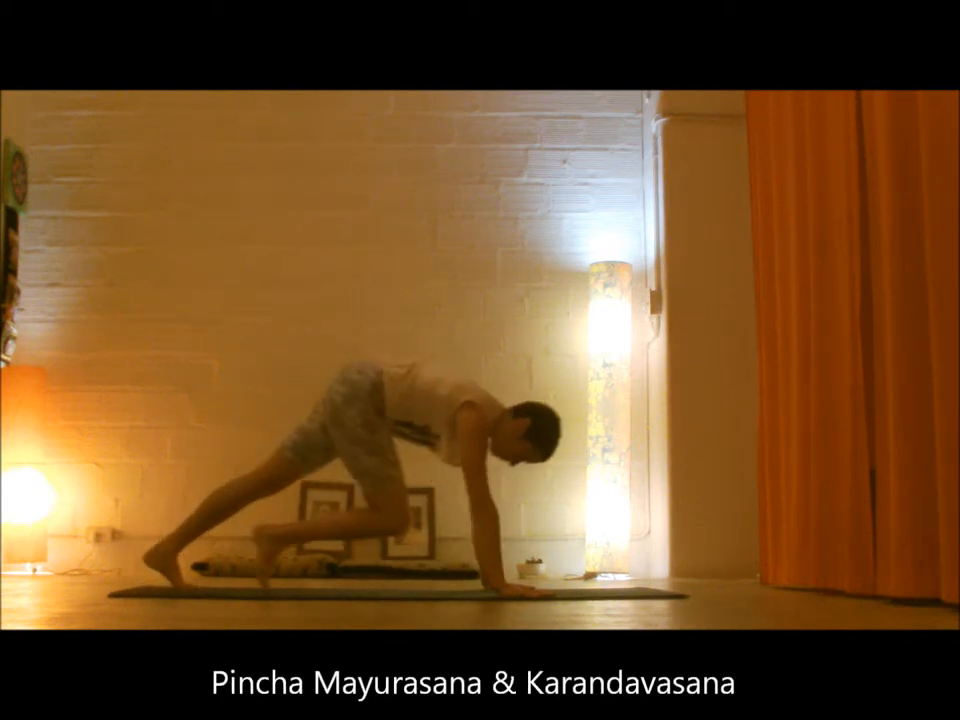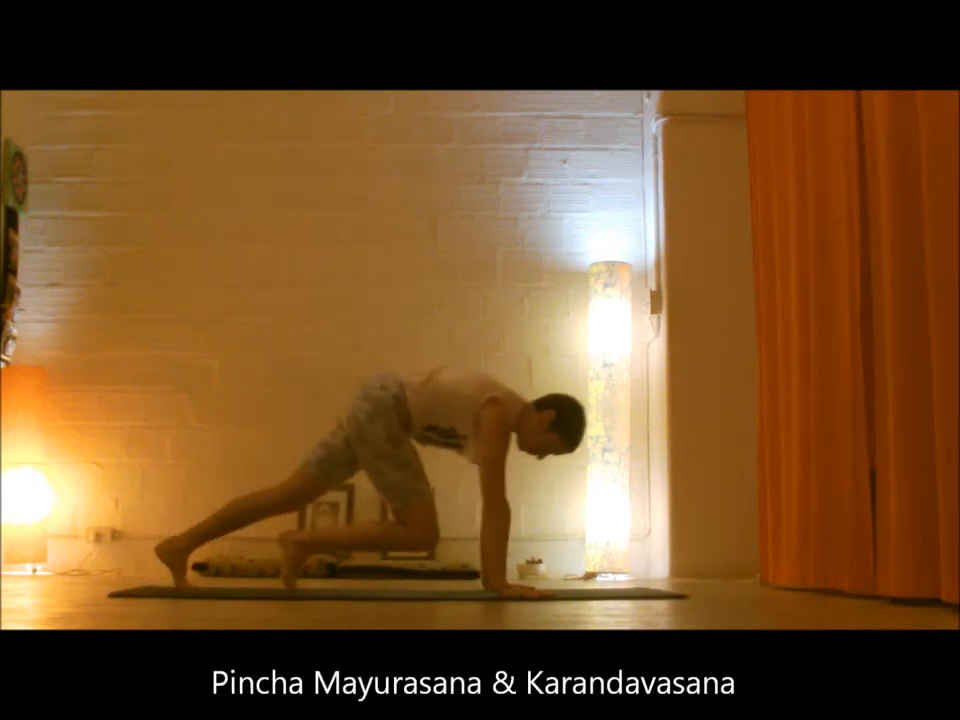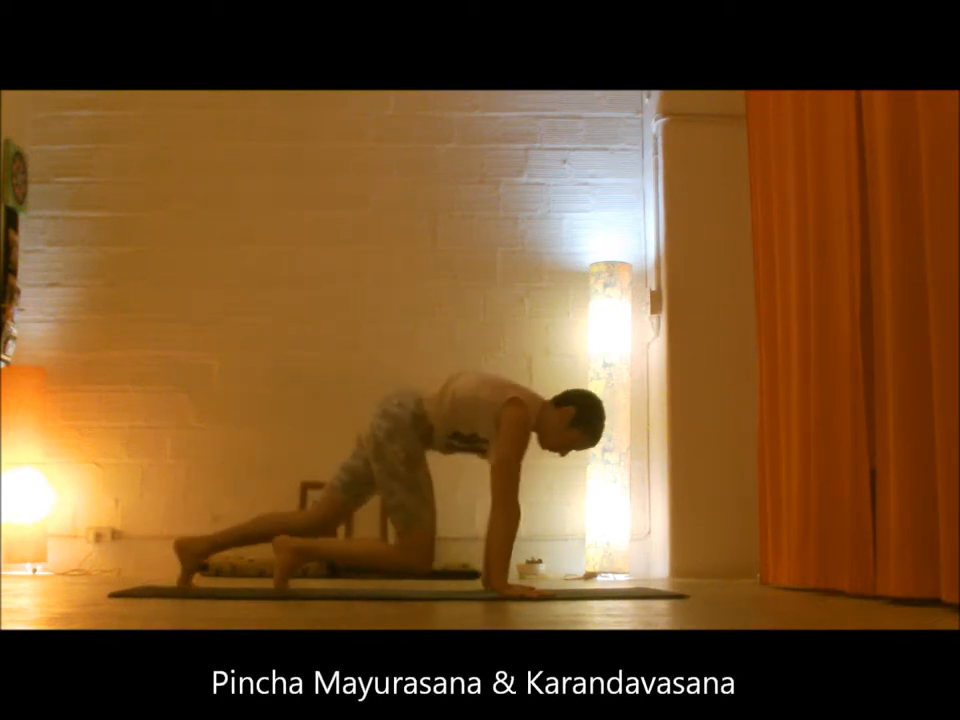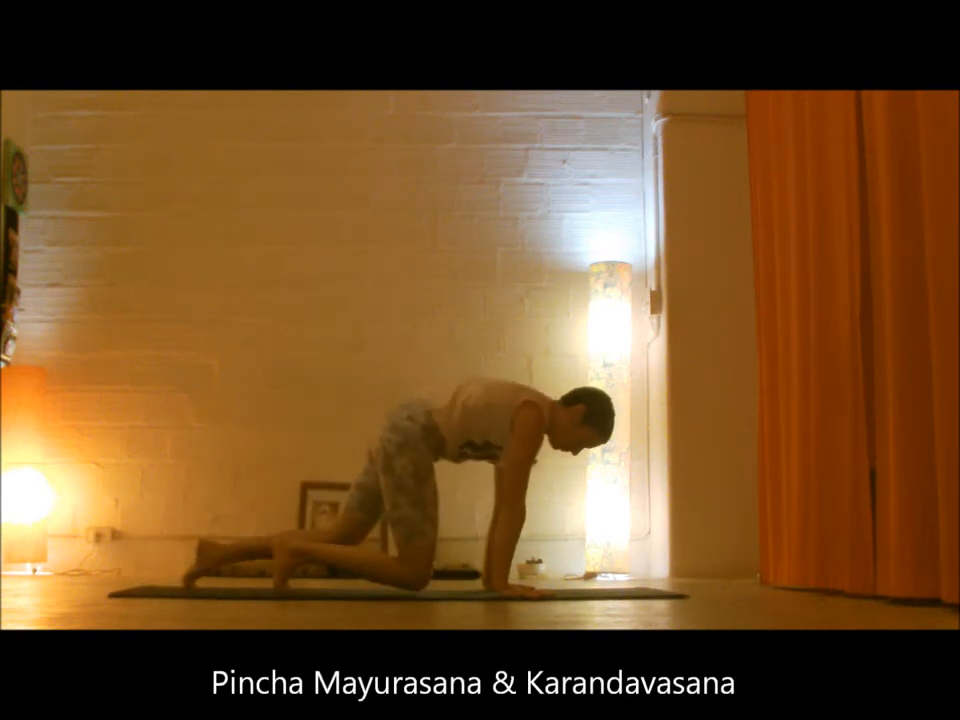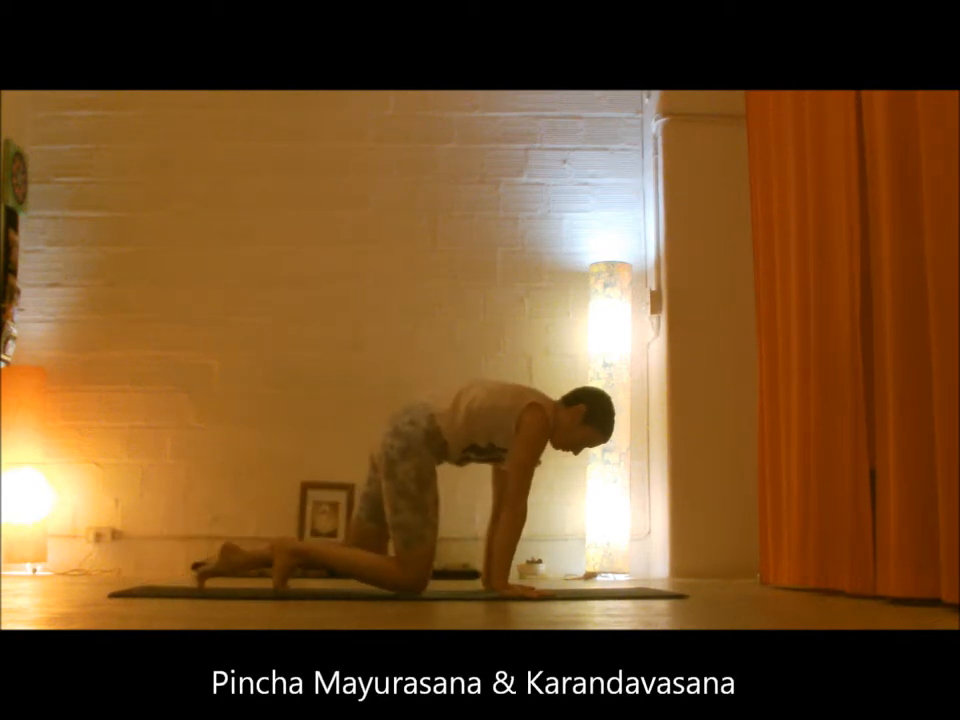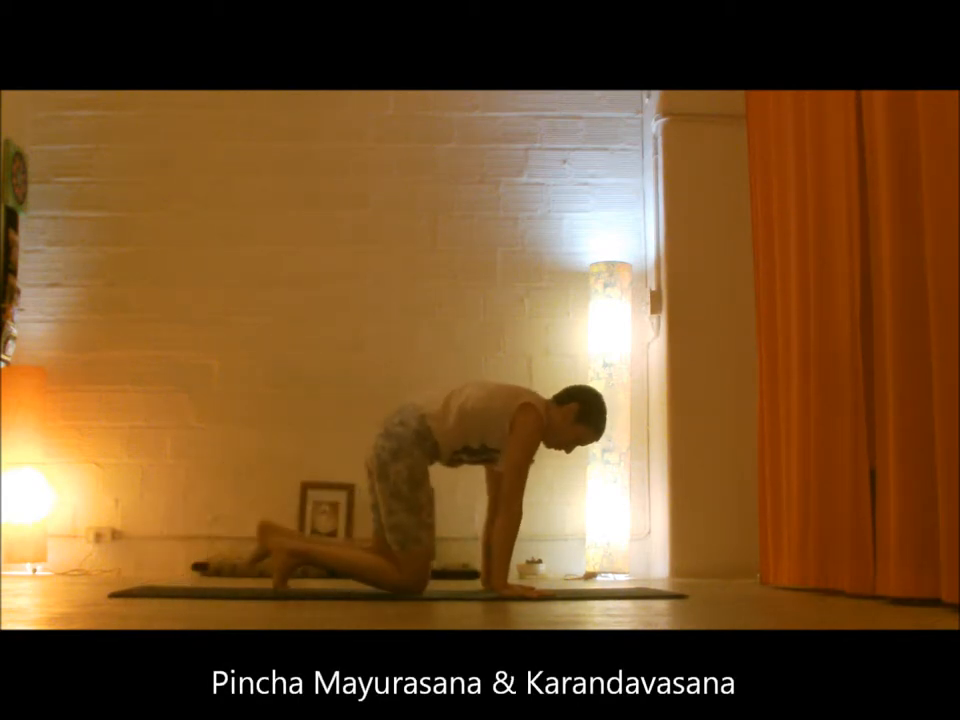
dt=0.2s
person 1, frame 1
left shoulder: (485, 421)
right shoulder: (476, 418)
left elbow: (482, 508)
right elbow: (482, 507)
left wrist: (492, 576)
right wrist: (498, 582)
left hip: (353, 394)
right hip: (358, 396)
left knee: (264, 481)
right knee: (393, 520)
left ankle: (166, 550)
right ankle: (277, 536)
person 1, frame 2
left shoulder: (505, 416)
right shoulder: (499, 414)
left elbow: (492, 508)
right elbow: (495, 506)
left wrist: (491, 575)
right wrist: (498, 582)
left hip: (376, 406)
right hip: (381, 411)
left knee: (287, 497)
right knee: (421, 535)
left ankle: (179, 546)
right ankle: (305, 542)
person 1, frame 3
left shoulder: (514, 416)
right shoulder: (520, 414)
left elbow: (501, 506)
right elbow: (506, 505)
left wrist: (491, 575)
right wrist: (499, 582)
left hip: (394, 422)
right hip: (401, 428)
left knee: (317, 521)
right knee: (417, 559)
left ankle: (200, 546)
right ankle: (298, 549)
person 1, frame 4
left shoulder: (515, 423)
right shoulder: (534, 416)
left elbow: (502, 507)
right elbow: (513, 507)
left wrist: (490, 577)
right wrist: (501, 582)
left hip: (404, 430)
right hip: (413, 439)
left knee: (338, 539)
right knee: (415, 574)
left ankle: (221, 552)
right ankle: (297, 549)
person 1, frame 5
left shoulder: (516, 421)
right shoulder: (539, 418)
left elbow: (501, 507)
right elbow: (514, 507)
left wrist: (490, 577)
right wrist: (500, 582)
left hip: (406, 433)
right hip: (416, 445)
left knee: (359, 553)
right knee: (411, 579)
left ankle: (243, 558)
right ankle: (297, 550)
person 1, frame 6
left shoulder: (511, 420)
right shoulder: (533, 417)
left elbow: (496, 506)
right elbow: (511, 506)
left wrist: (489, 577)
right wrist: (500, 582)
left hip: (398, 436)
right hip: (406, 445)
left knee: (390, 561)
right knee: (411, 580)
left ankle: (280, 539)
right ankle: (293, 550)
